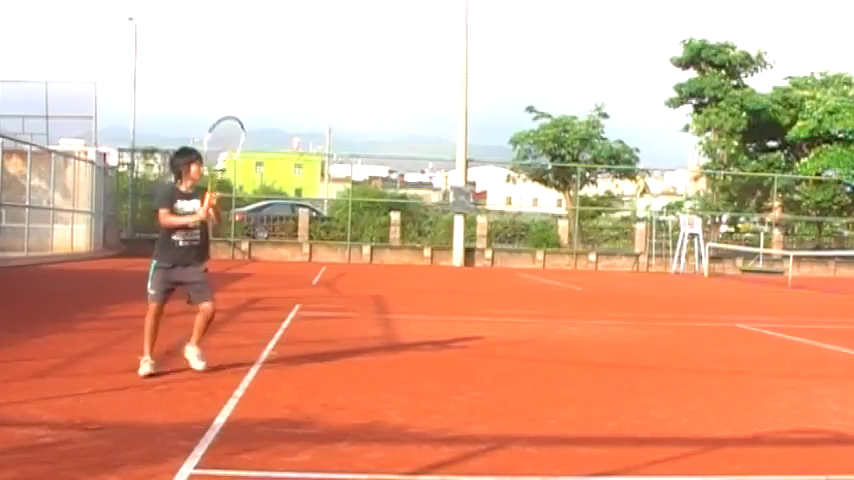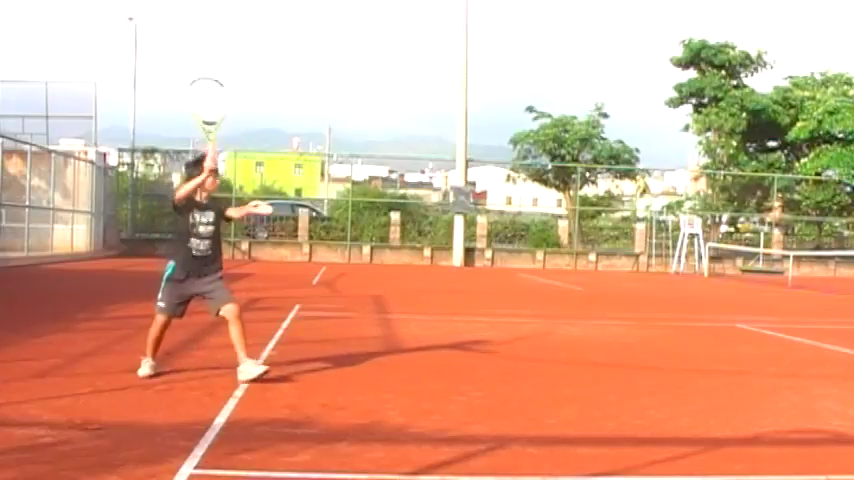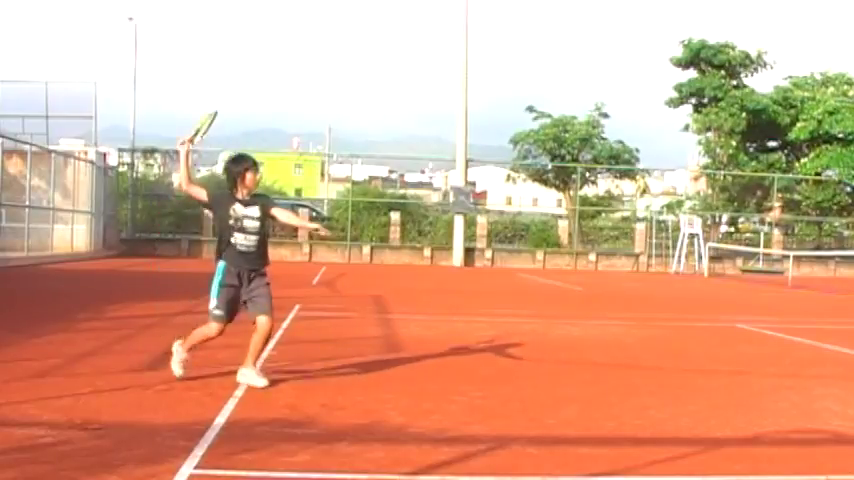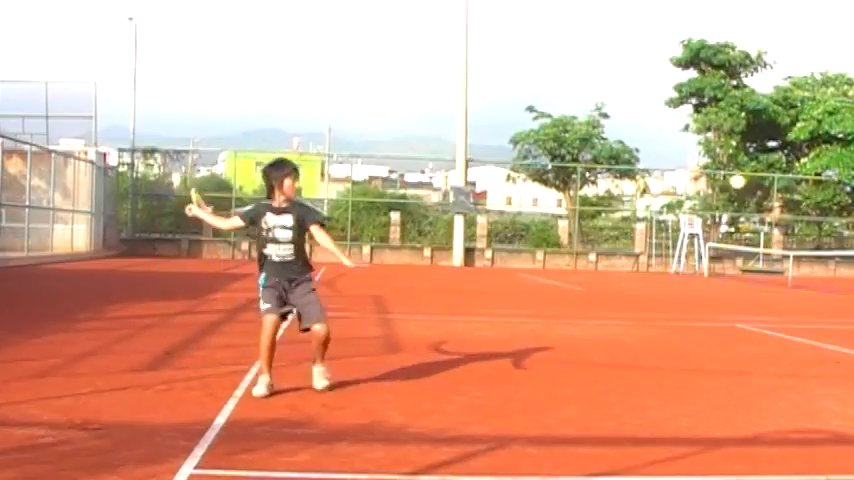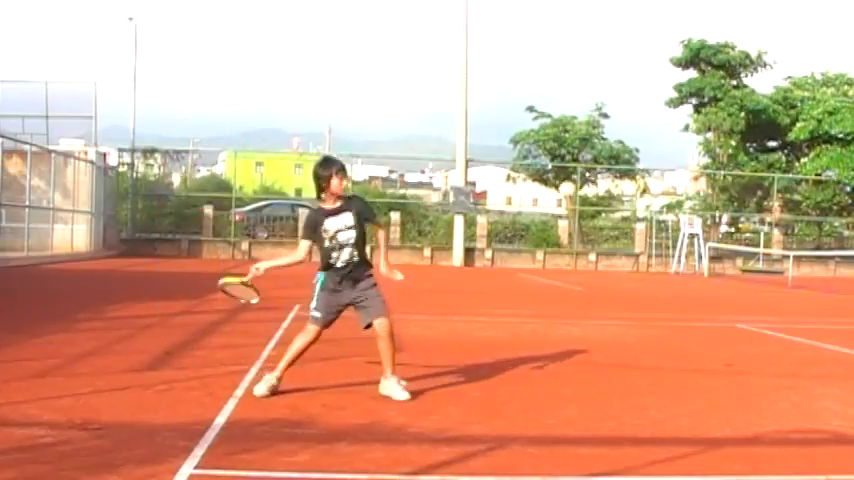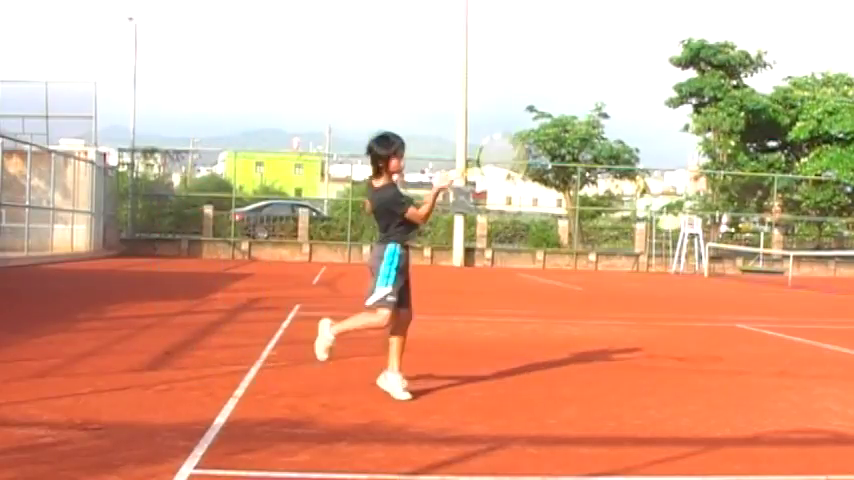
dt=0.2s
person 1, frame 1
left shoulder: (202, 194)
right shoulder: (167, 193)
left elbow: (215, 219)
right elbow: (164, 220)
left wrist: (212, 207)
right wrist: (194, 218)
left hip: (194, 264)
right hip: (165, 262)
left knee: (208, 308)
right knee: (154, 308)
left ankle: (193, 346)
right ankle: (147, 358)
person 1, frame 2
left shoulder: (216, 205)
right shoulder: (183, 201)
left elbow: (234, 213)
right elbow: (178, 194)
left wrist: (250, 207)
right wrist: (205, 171)
left hip: (210, 275)
right hip: (180, 273)
left knee: (233, 312)
right knee: (162, 320)
left ankle: (245, 365)
right ankle: (148, 360)
person 1, frame 3
left shoulder: (262, 201)
right shoulder: (222, 199)
left elbow: (283, 215)
right elbow: (186, 186)
left wrist: (311, 225)
right wrist: (184, 155)
left hip: (256, 274)
right hip: (228, 272)
left knee: (265, 324)
right knee: (216, 328)
left ankle: (248, 368)
right ankle: (183, 347)
person 1, frame 4
left shoulder: (301, 210)
right shoulder: (259, 211)
left elbow: (320, 235)
right elbow: (225, 224)
left wrist: (342, 257)
right wrist: (198, 212)
left hip: (300, 281)
right hip: (271, 280)
left knee: (321, 331)
right knee: (270, 324)
left ankle: (318, 364)
right ankle: (265, 376)
person 1, frame 5
left shoulder: (356, 204)
right shoulder: (315, 217)
left elbow: (380, 230)
right elbow: (301, 255)
left wrist: (384, 263)
right wrist: (268, 264)
left hip: (361, 279)
right hip: (331, 282)
left knee: (384, 327)
right knee: (311, 332)
left ankle: (389, 380)
right ankle: (274, 377)
person 1, frame 6
left shoulder: (376, 186)
right shoulder: (387, 197)
left elbow: (369, 205)
right elbow: (420, 217)
right wrist: (435, 191)
left hip: (395, 253)
right hip: (390, 254)
left knee: (402, 316)
right knee: (383, 317)
left ankle: (392, 373)
right ankle: (332, 329)
